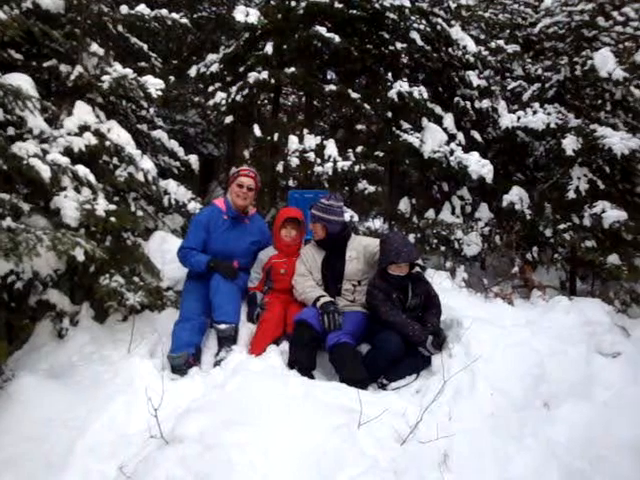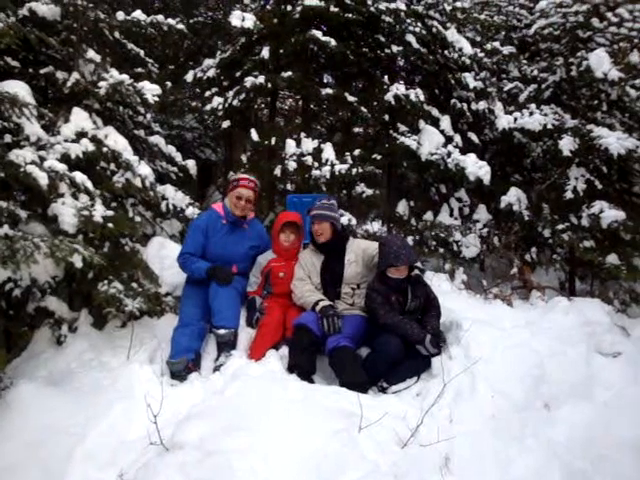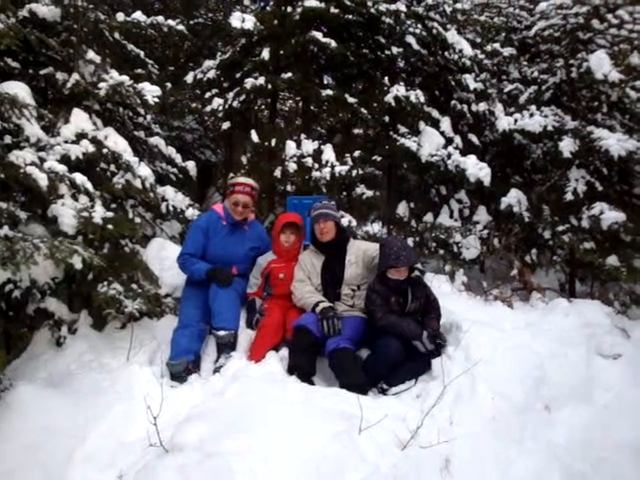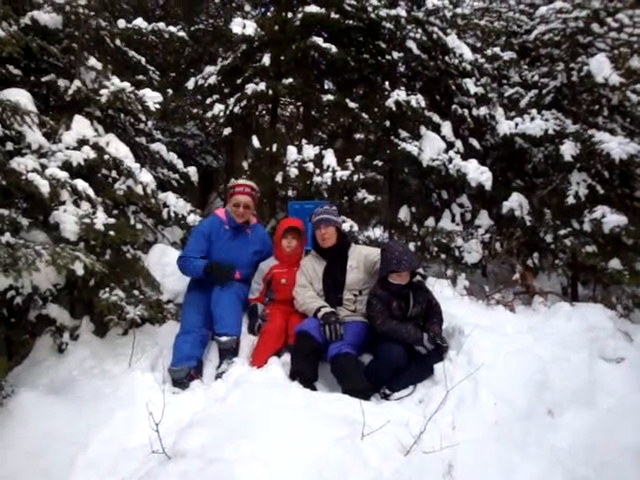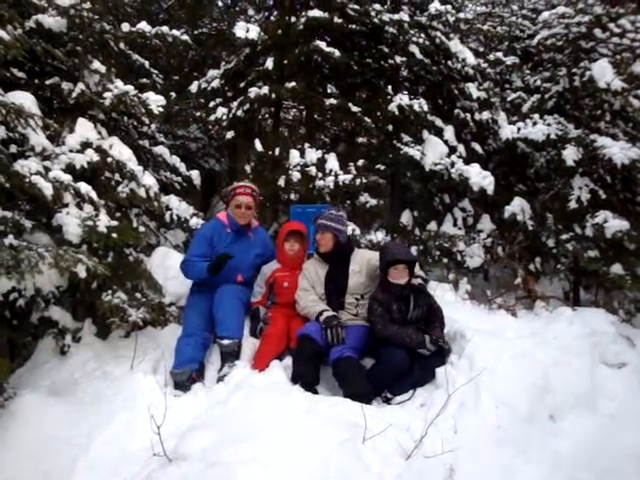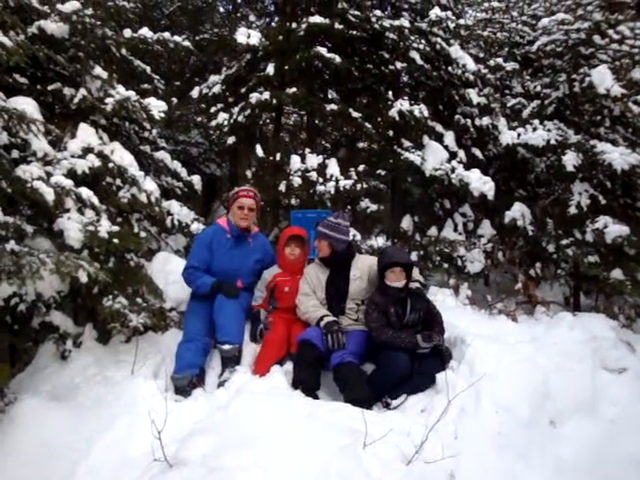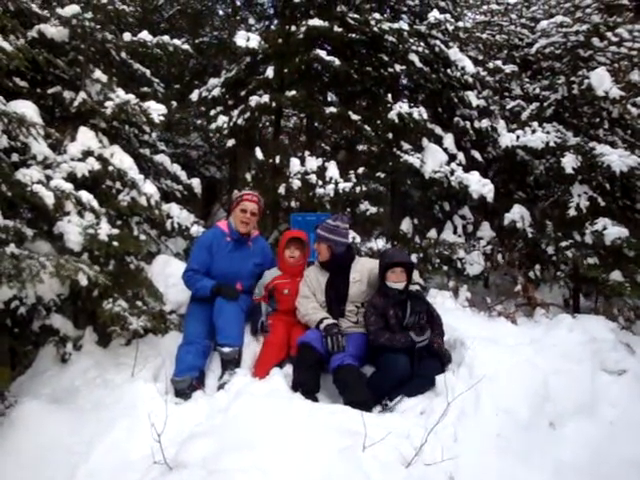
dt=0.4s
person 1, frame 1
left shoulder: (258, 225)
right shoulder: (207, 216)
right elbow: (186, 253)
right wrist: (213, 263)
left hip: (235, 279)
right hip: (203, 276)
left knee: (221, 280)
right knee: (192, 314)
left ankle: (226, 337)
right ankle: (183, 359)
person 1, frame 2
left shoulder: (257, 229)
right shoulder: (206, 220)
right elbow: (186, 259)
right wrist: (211, 271)
left hip: (235, 284)
right hip: (201, 282)
left knee: (223, 287)
right knee: (191, 319)
left ankle: (226, 342)
right ankle: (182, 364)
person 1, frame 3
left shoulder: (257, 231)
right shoulder: (206, 221)
right elbow: (186, 259)
right wrist: (211, 271)
left hip: (235, 285)
right hip: (201, 282)
left knee: (222, 288)
right knee: (191, 320)
left ankle: (225, 343)
right ankle: (182, 366)
person 1, frame 4
left shoulder: (259, 235)
right shoulder: (209, 226)
right elbow: (185, 261)
right wrist: (209, 267)
left hip: (237, 289)
right hip: (204, 287)
left knee: (225, 291)
right knee: (193, 326)
left ankle: (228, 350)
right ankle: (184, 372)
person 1, frame 5
left shoulder: (261, 237)
right shoulder: (210, 229)
right elbow: (188, 266)
right wrist: (211, 267)
left hip: (239, 293)
right hip: (206, 291)
left knee: (227, 294)
right knee: (195, 329)
left ankle: (229, 353)
right ankle: (185, 375)
person 1, frame 6
left shoulder: (261, 243)
right shoulder: (210, 235)
right elbow: (191, 273)
right wrist: (217, 285)
left hip: (239, 299)
right hip: (206, 297)
left knee: (227, 302)
right knee: (195, 335)
left ankle: (230, 359)
right ankle: (186, 380)
person 1, frame 7
left shoulder: (261, 246)
right shoulder: (211, 237)
right elbow: (191, 276)
right wrist: (216, 288)
left hip: (239, 301)
right hip: (206, 299)
left knee: (226, 304)
right knee: (195, 337)
left ankle: (230, 362)
right ankle: (186, 382)
person 2, frame 1
left shoulder: (362, 246)
right shoulder: (308, 252)
right elbow: (302, 283)
right wrist: (323, 302)
left hip: (355, 310)
right hip: (323, 311)
left knee: (338, 339)
right knee: (306, 319)
left ankle: (355, 387)
right ankle: (298, 375)
person 2, frame 2
left shoulder: (360, 248)
right shoulder: (306, 256)
right elbow: (300, 288)
right wrist: (322, 306)
left hip: (354, 314)
right hip: (322, 315)
left knee: (337, 343)
right knee: (305, 323)
left ankle: (355, 390)
right ankle: (298, 380)
person 2, frame 3
left shoulder: (360, 249)
right shoulder: (306, 257)
right elbow: (300, 289)
right wrist: (322, 307)
left hip: (353, 314)
right hip: (322, 317)
left knee: (337, 345)
right knee: (305, 324)
left ankle: (355, 392)
right ankle: (298, 380)
person 2, frame 4
left shoulder: (362, 255)
right shoulder: (308, 262)
right elbow: (302, 294)
right wrist: (324, 313)
left hip: (355, 320)
right hip: (324, 321)
left knee: (340, 350)
right knee: (307, 330)
left ankle: (357, 397)
right ankle: (301, 386)
person 2, frame 5
left shoulder: (365, 259)
right shoulder: (311, 266)
right elbow: (305, 298)
right wrist: (326, 316)
left hip: (357, 323)
right hip: (326, 325)
left knee: (341, 353)
right knee: (309, 333)
left ankle: (359, 400)
right ankle: (303, 390)
person 2, frame 6
left shoulder: (366, 264)
right shoulder: (312, 270)
right elbow: (306, 302)
right wrist: (326, 322)
left hip: (357, 329)
right hip: (327, 330)
left knee: (342, 359)
right knee: (309, 339)
left ankle: (360, 406)
right ankle: (303, 396)
person 2, frame 7
left shoulder: (366, 267)
right shoulder: (312, 273)
right elbow: (306, 305)
right wrist: (326, 324)
left hip: (357, 331)
right hip: (326, 333)
left knee: (342, 361)
right knee: (309, 341)
left ankle: (360, 408)
right ankle: (303, 397)
person 3, frame 1
left shoulder: (417, 278)
right shoulder: (377, 285)
left elbow: (433, 303)
right elbow: (391, 317)
left wrist: (430, 328)
right wrist: (421, 337)
left hip: (414, 329)
right hip: (386, 330)
left knee: (437, 339)
right knee: (393, 345)
left ankle: (390, 376)
person 3, frame 2
left shoulder: (416, 280)
right shoulder: (376, 288)
left elbow: (432, 305)
right elbow: (388, 319)
left wrist: (430, 330)
right wrist: (420, 337)
left hip: (415, 332)
right hip: (386, 334)
left knee: (435, 343)
right knee: (393, 348)
left ankle: (391, 379)
person 3, frame 3
left shoulder: (417, 282)
right shoulder: (376, 289)
left elbow: (432, 307)
right elbow: (384, 320)
left wrist: (430, 331)
right wrist: (416, 333)
left hip: (414, 335)
right hip: (387, 336)
left knee: (433, 347)
right knee: (393, 350)
left ankle: (389, 381)
person 3, frame 4
left shoulder: (418, 287)
right shoulder: (378, 294)
left elbow: (434, 312)
right elbow: (383, 325)
left wrist: (432, 334)
right wrist: (417, 337)
left hip: (418, 339)
right hip: (389, 341)
left knee: (435, 352)
right knee: (396, 355)
left ankle: (392, 386)
person 3, frame 5
left shoulder: (419, 290)
right shoulder: (379, 297)
left elbow: (436, 316)
right elbow: (384, 329)
left wrist: (434, 337)
right wrist: (419, 340)
left hip: (420, 343)
right hip: (391, 345)
left knee: (436, 358)
right knee: (398, 359)
left ankle: (394, 390)
person 3, frame 6
left shoulder: (417, 294)
right shoulder: (376, 301)
left elbow: (434, 319)
right elbow: (379, 334)
left wrist: (434, 339)
right wrist: (414, 340)
left hip: (419, 349)
right hip: (389, 349)
left knee: (435, 363)
right knee: (400, 364)
left ankle: (393, 395)
person 3, frame 7
left shoulder: (417, 297)
right shoulder: (376, 303)
left elbow: (435, 322)
right elbow: (376, 337)
left wrist: (436, 344)
right wrist: (409, 337)
left hip: (417, 350)
right hip: (389, 352)
left knee: (434, 366)
right knee: (400, 366)
left ankle: (390, 398)
person 4, frame 1
right shoulder: (267, 255)
right elbow: (255, 282)
right wrist: (254, 304)
left hip: (297, 299)
right hip: (274, 296)
left knee: (295, 316)
right knee: (274, 315)
right ankle: (257, 354)
person 4, frame 2
right shoulder: (265, 259)
right elbow: (254, 286)
right wrist: (253, 309)
left hip: (296, 303)
right hip: (273, 300)
left knee: (295, 319)
right knee: (273, 319)
right ankle: (256, 358)
person 4, frame 3
right shoulder: (266, 260)
right elbow: (254, 288)
right wrist: (253, 310)
left hip: (296, 304)
right hip: (273, 302)
left knee: (295, 321)
right knee: (273, 320)
right ankle: (256, 360)
person 4, frame 4
right shoulder: (268, 266)
right elbow: (256, 293)
right wrist: (254, 315)
left hip: (298, 309)
right hip: (275, 307)
left knee: (297, 327)
right knee: (275, 326)
right ankle: (258, 365)
person 4, frame 5
right shoulder: (270, 269)
right elbow: (258, 296)
right wrist: (256, 318)
left hip: (300, 312)
right hip: (278, 310)
left knee: (299, 331)
right knee: (276, 330)
right ankle: (260, 368)
person 4, frame 6
right shoulder: (271, 274)
right elbow: (260, 300)
left hip: (301, 317)
right hip: (279, 315)
left knee: (299, 336)
right knee: (277, 336)
right ankle: (260, 374)
person 4, frame 7
right shoulder: (272, 275)
right elbow: (259, 296)
right hip: (279, 317)
left knee: (299, 339)
right knee: (276, 339)
right ankle: (260, 376)
